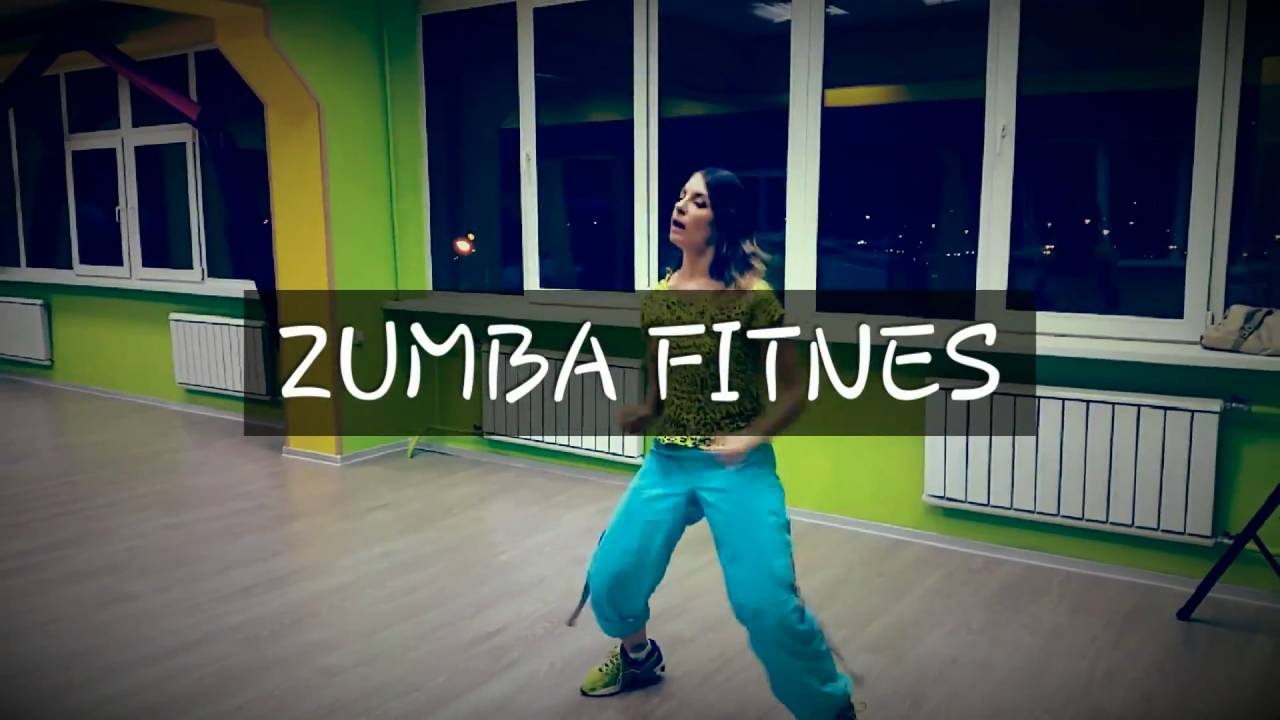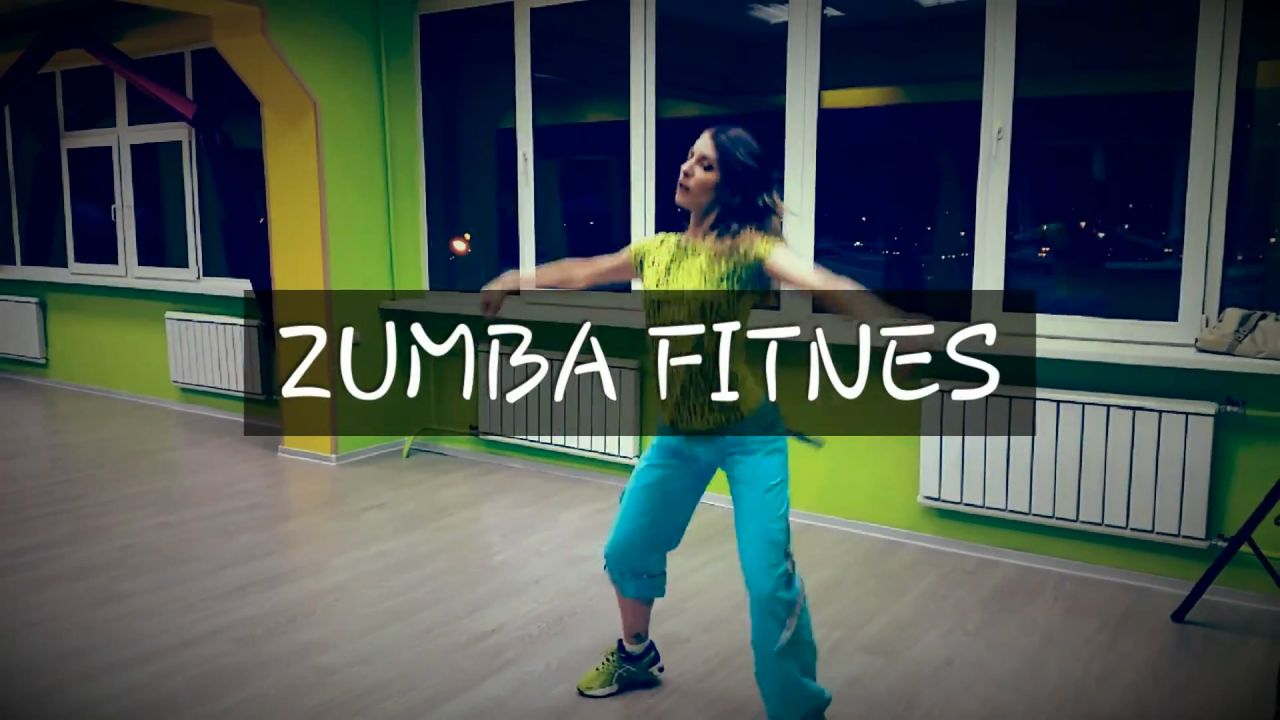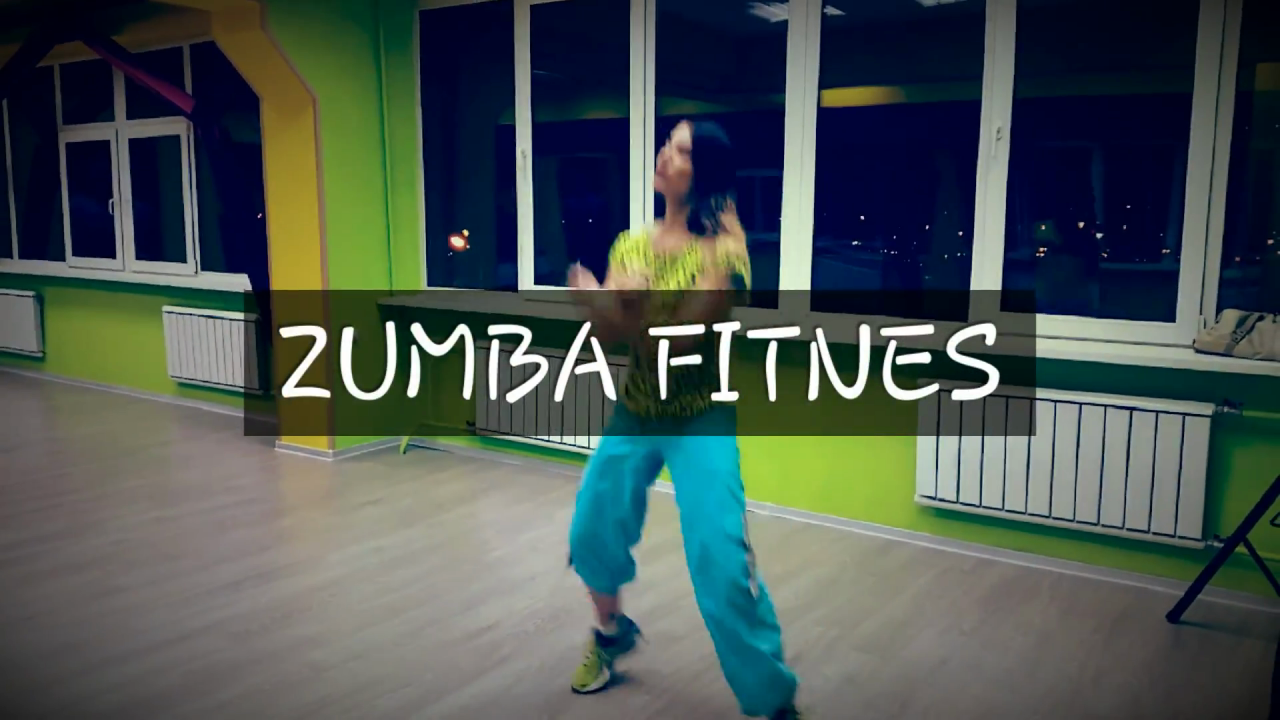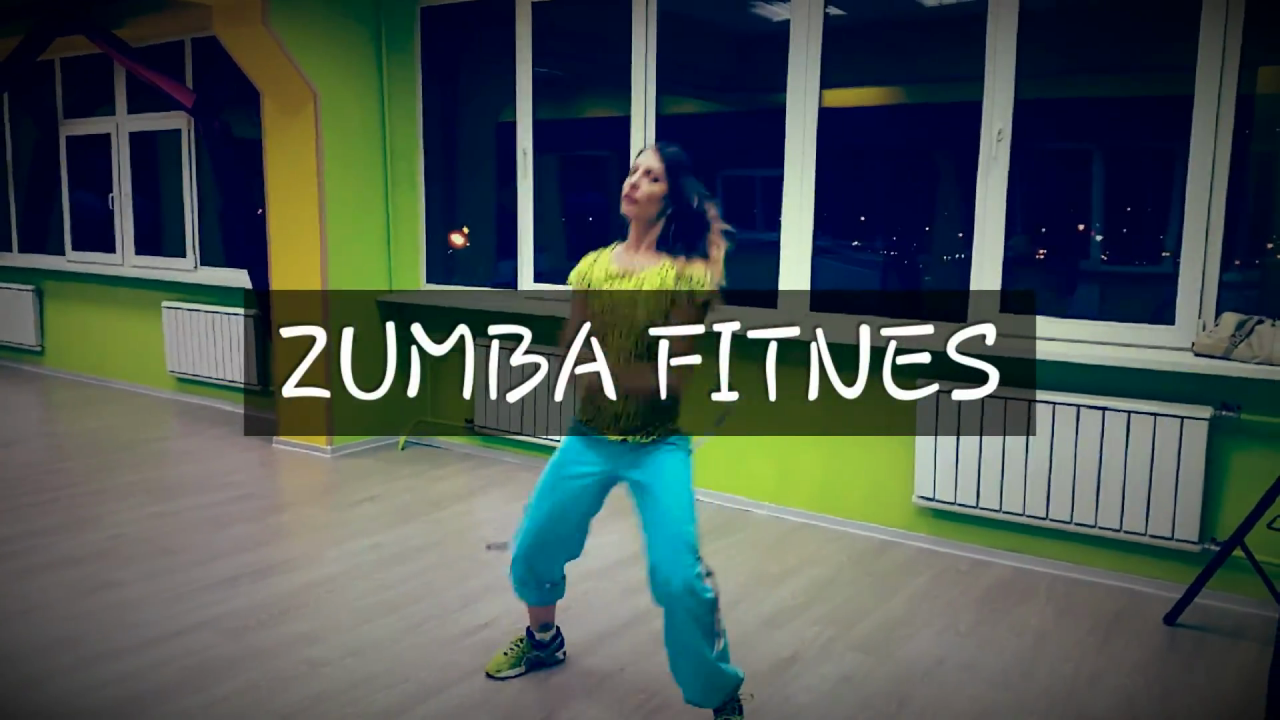
dt=0.3s
person 1, frame 1
left shoulder: (753, 296)
right shoulder: (657, 297)
left elbow: (792, 392)
left wrist: (749, 437)
right wrist: (642, 412)
left hip: (738, 467)
right hip: (669, 463)
left knee: (770, 608)
right knee: (608, 581)
right ankle: (638, 657)
person 1, frame 2
left shoulder: (749, 245)
right shoulder: (659, 248)
left elbow: (822, 287)
right elbow: (590, 272)
left wrist: (873, 320)
right wrist: (520, 280)
left hip: (750, 432)
right hip: (680, 430)
left knee: (768, 575)
right knee: (629, 549)
right ankle: (637, 654)
person 1, frame 3
left shoulder: (724, 248)
right shoulder: (630, 243)
left elbow: (690, 331)
right elbow: (605, 320)
left wrist: (621, 307)
right wrist: (598, 302)
left hip: (701, 423)
right hip: (631, 417)
left knee: (721, 563)
right knee: (591, 535)
right ankle: (612, 630)
person 1, frame 4
left shoulder: (690, 272)
right shoulder: (590, 268)
left elbow: (692, 369)
left wrist: (639, 379)
left hip: (657, 443)
right hip: (590, 436)
left knee: (678, 575)
right knee: (533, 547)
right ankle: (542, 638)
